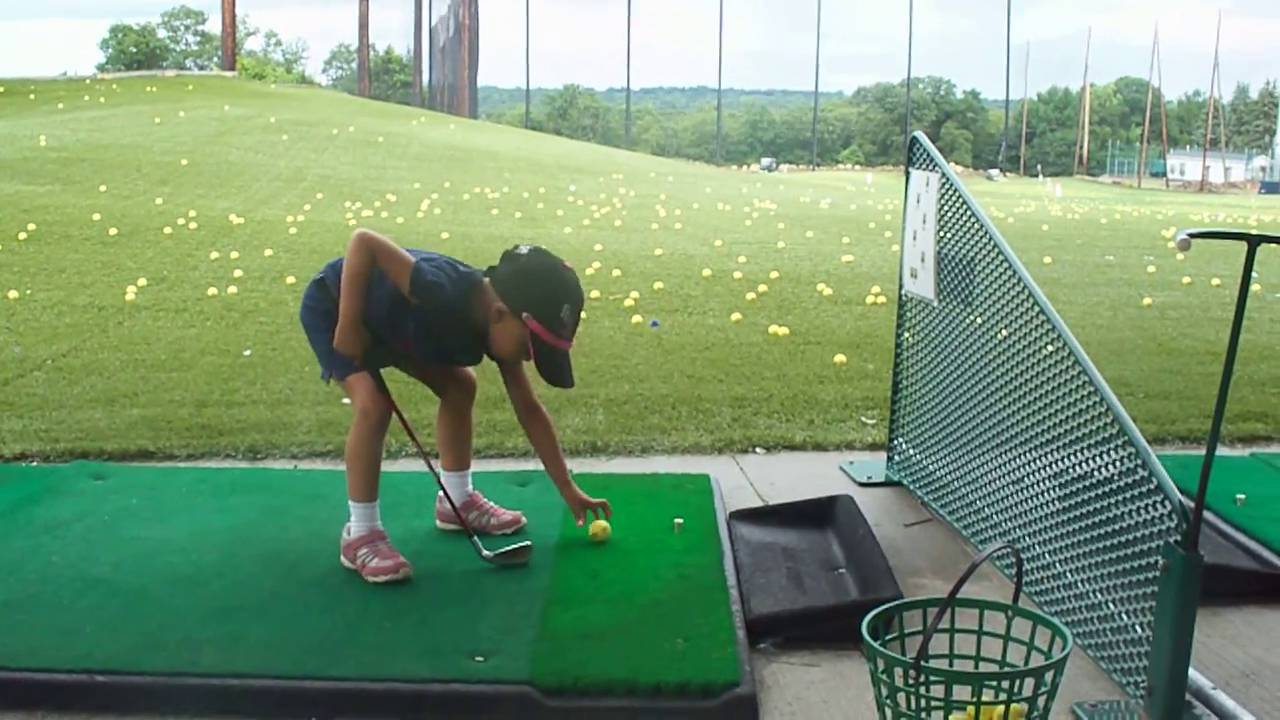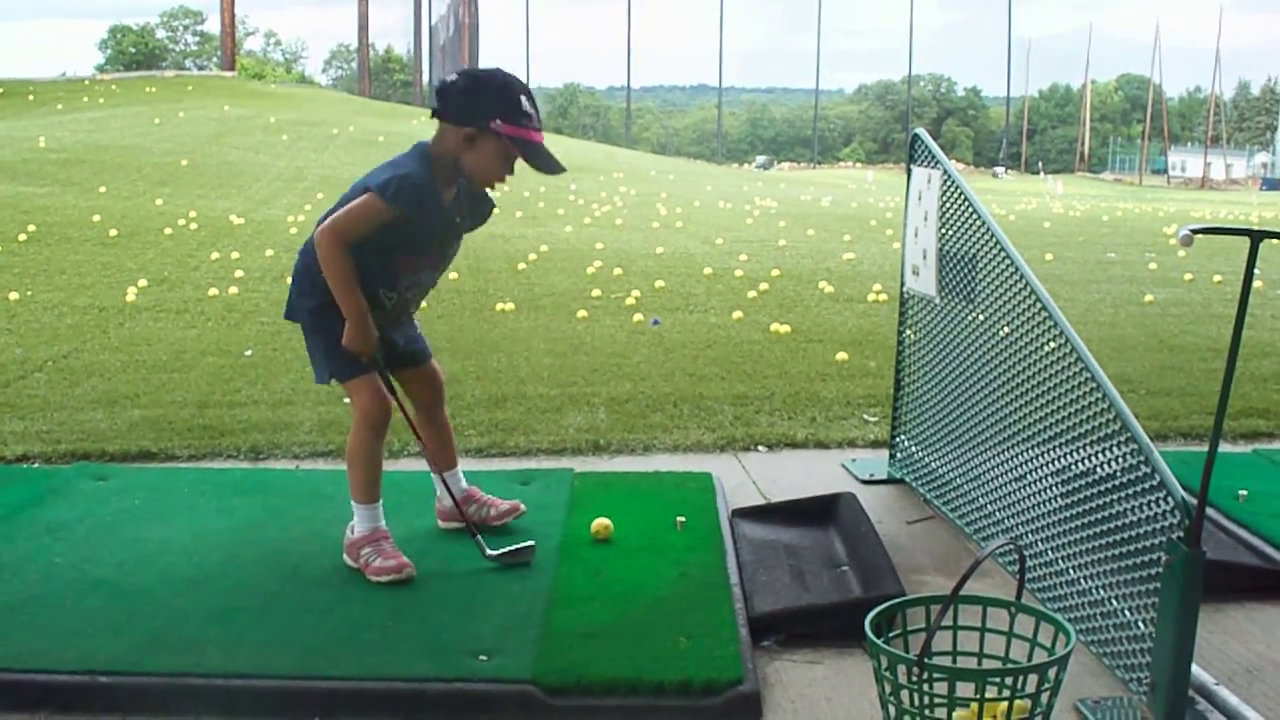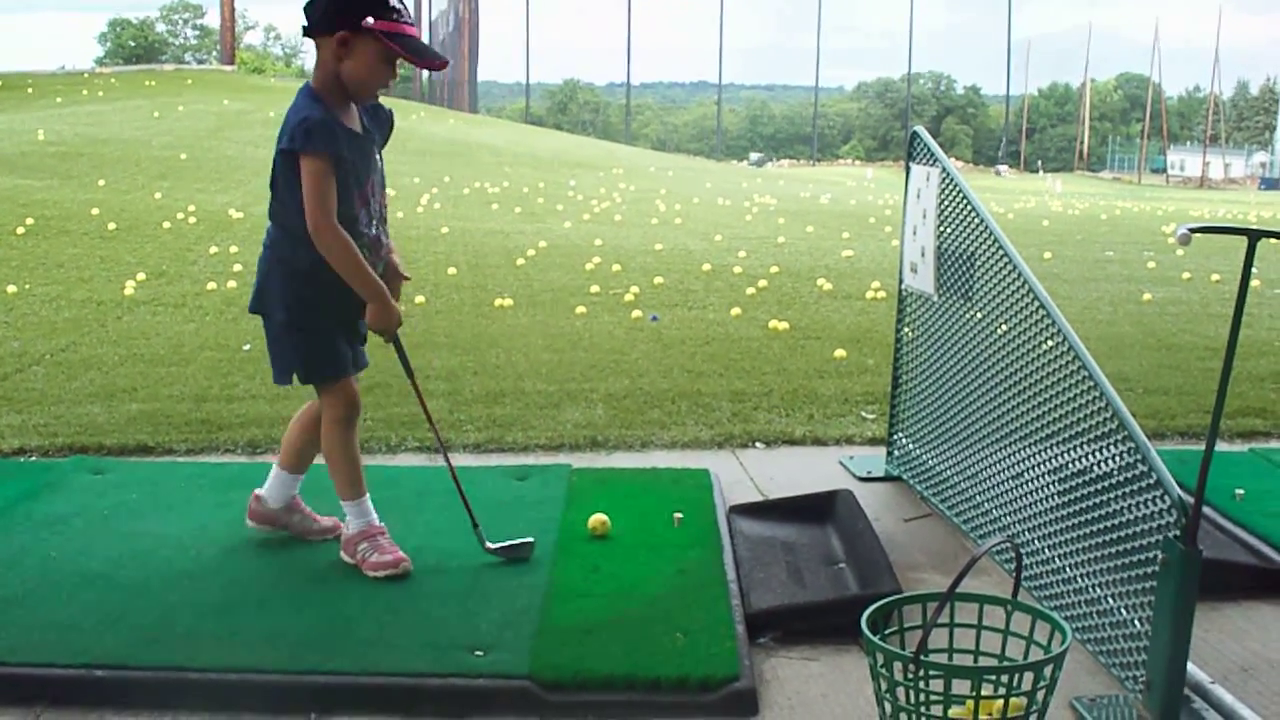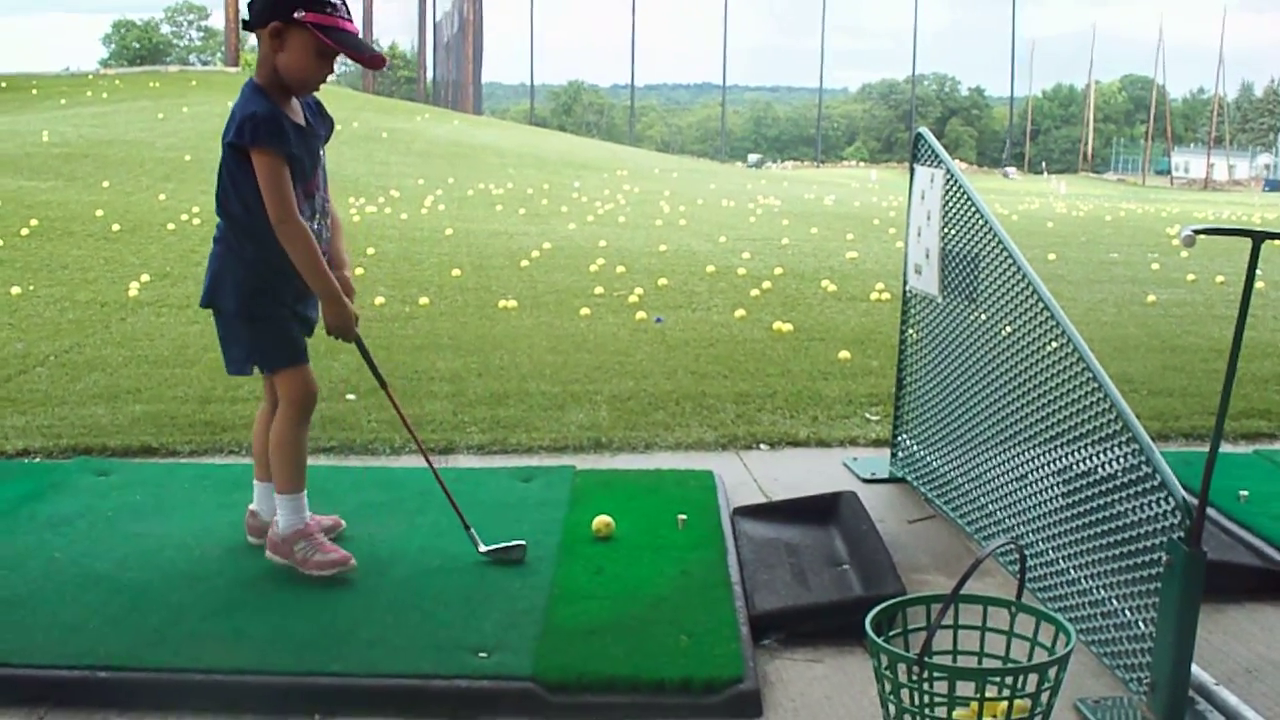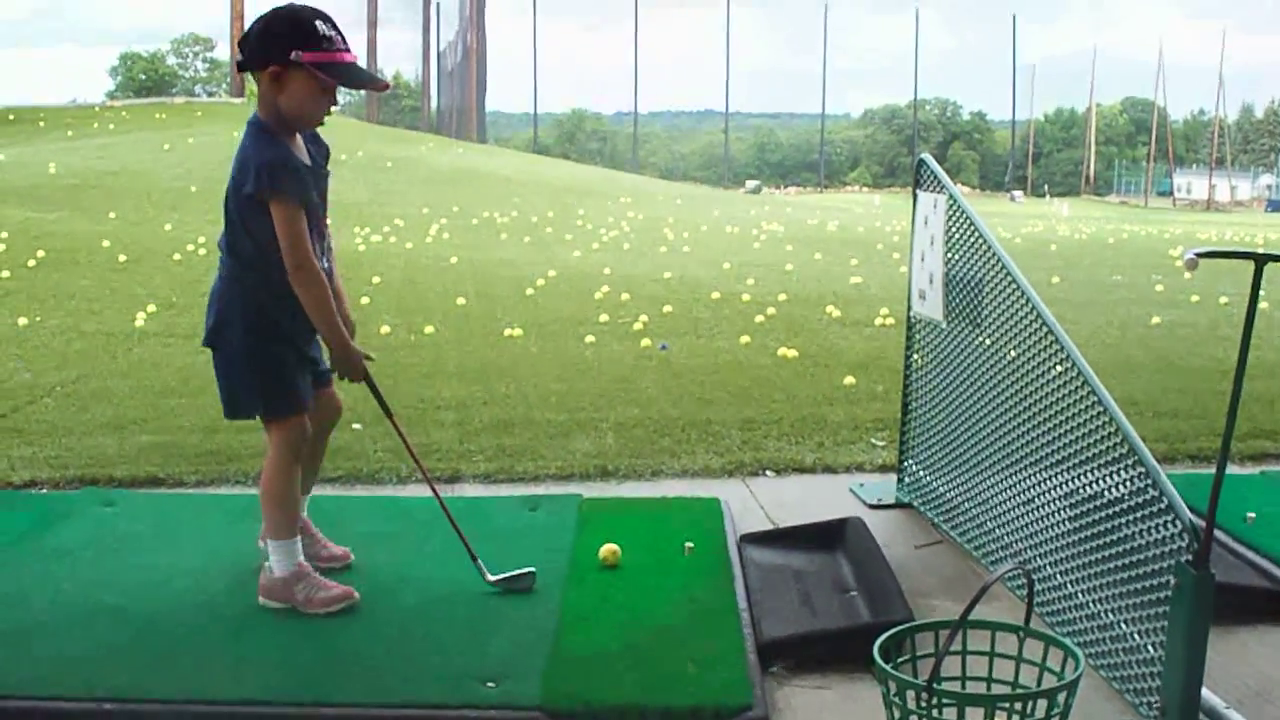
dt=0.4s
person 1, frame 1
left shoulder: (496, 324)
right shoulder: (442, 292)
left elbow: (529, 408)
right elbow: (362, 240)
left wrist: (566, 487)
right wrist: (352, 326)
left hip: (392, 318)
right hip: (335, 306)
left knee: (460, 385)
right knee: (373, 403)
left ankle: (459, 500)
right ankle: (361, 534)
person 1, frame 2
left shoulder: (463, 196)
right shoulder: (408, 184)
right elbow: (328, 240)
left wrist: (396, 318)
right wrist: (356, 321)
left hip: (384, 300)
right hip: (329, 297)
left knee: (428, 385)
right knee: (373, 404)
left ankle: (457, 500)
right ankle: (365, 533)
person 1, frame 3
left shoulder: (366, 116)
right shoulder: (313, 123)
right elbow: (322, 227)
left wrist: (386, 255)
right wrist: (377, 297)
left hip: (335, 287)
right hip: (302, 288)
left knee: (330, 397)
right knee: (343, 400)
left ankle: (274, 498)
right ankle: (362, 529)
person 1, frame 4
left shoulder: (307, 111)
right shoulder: (259, 118)
left elbow: (321, 198)
right elbow: (285, 220)
left wrist: (339, 265)
right wrist: (331, 296)
left hip: (286, 280)
right hip: (253, 282)
left knee: (284, 395)
right knee: (298, 392)
left ankle: (268, 509)
right ankle: (288, 529)
person 1, frame 5
left shoulder: (300, 142)
right shoulder: (271, 160)
left elbow: (318, 238)
right elbow: (299, 265)
left wrist: (339, 303)
right wrist: (340, 344)
left hip: (285, 315)
right hip: (255, 322)
left knee: (324, 411)
right knee: (291, 434)
left ankle: (292, 526)
right ankle: (283, 571)
